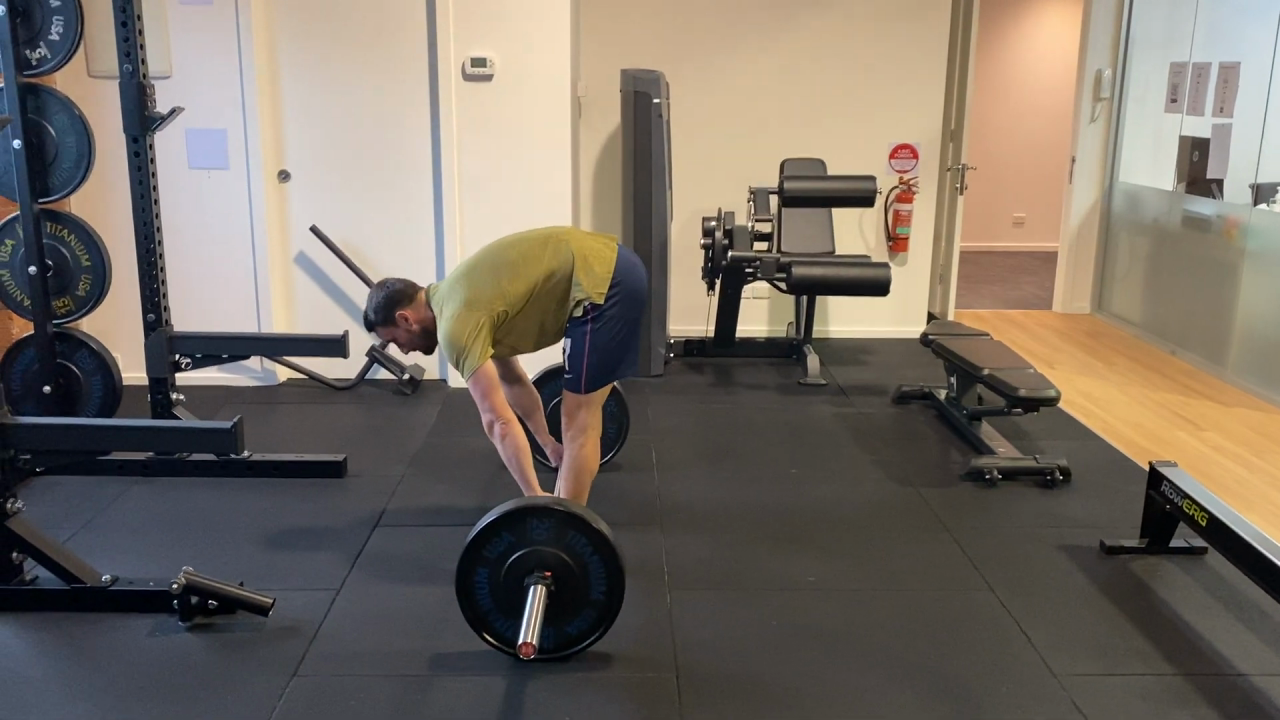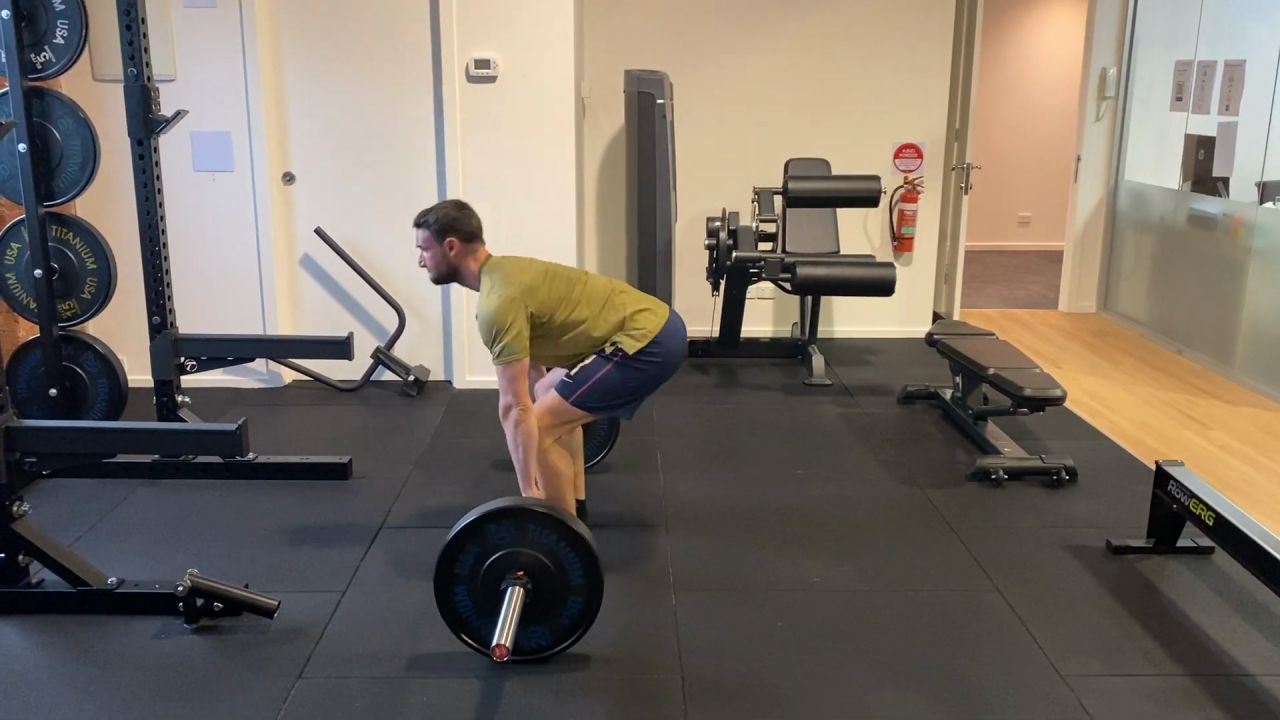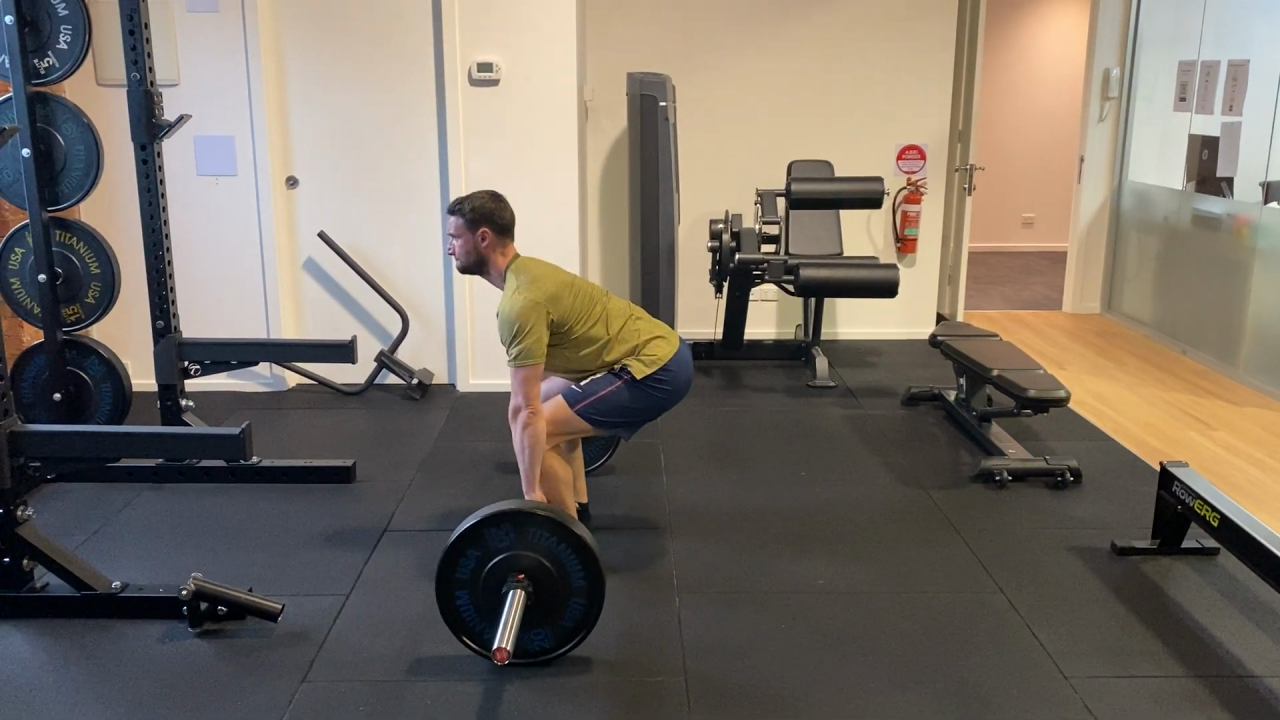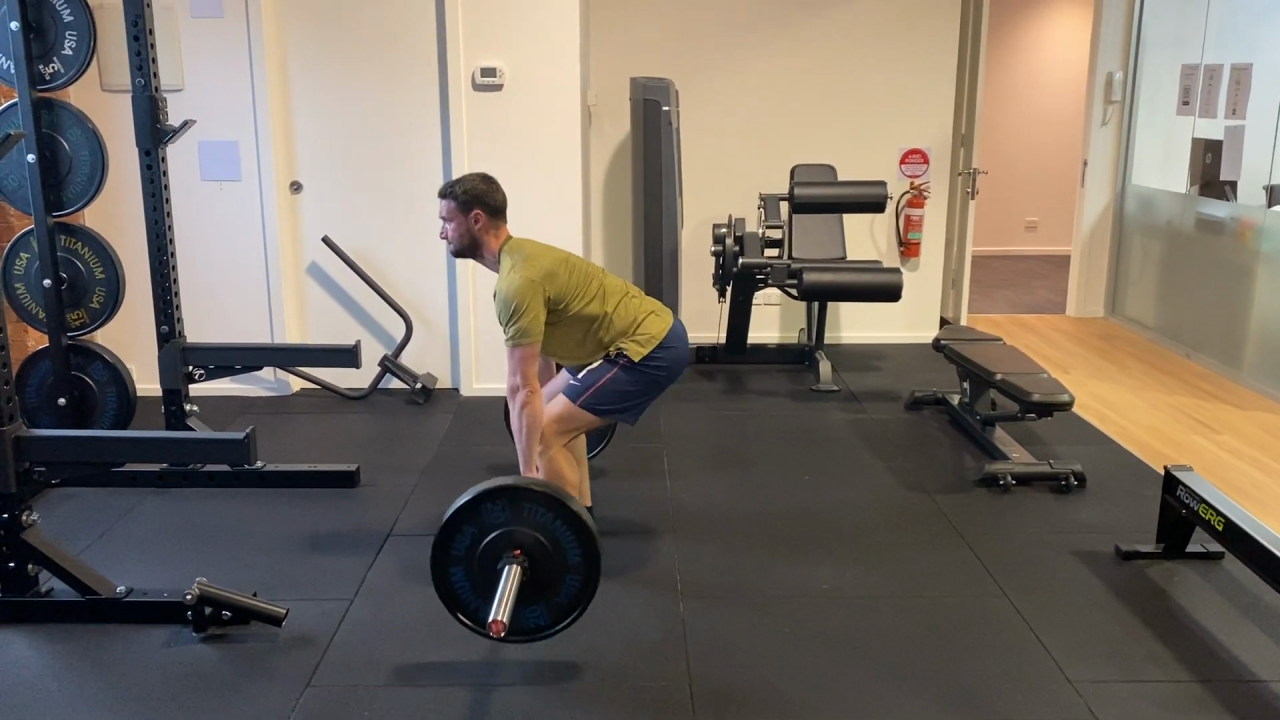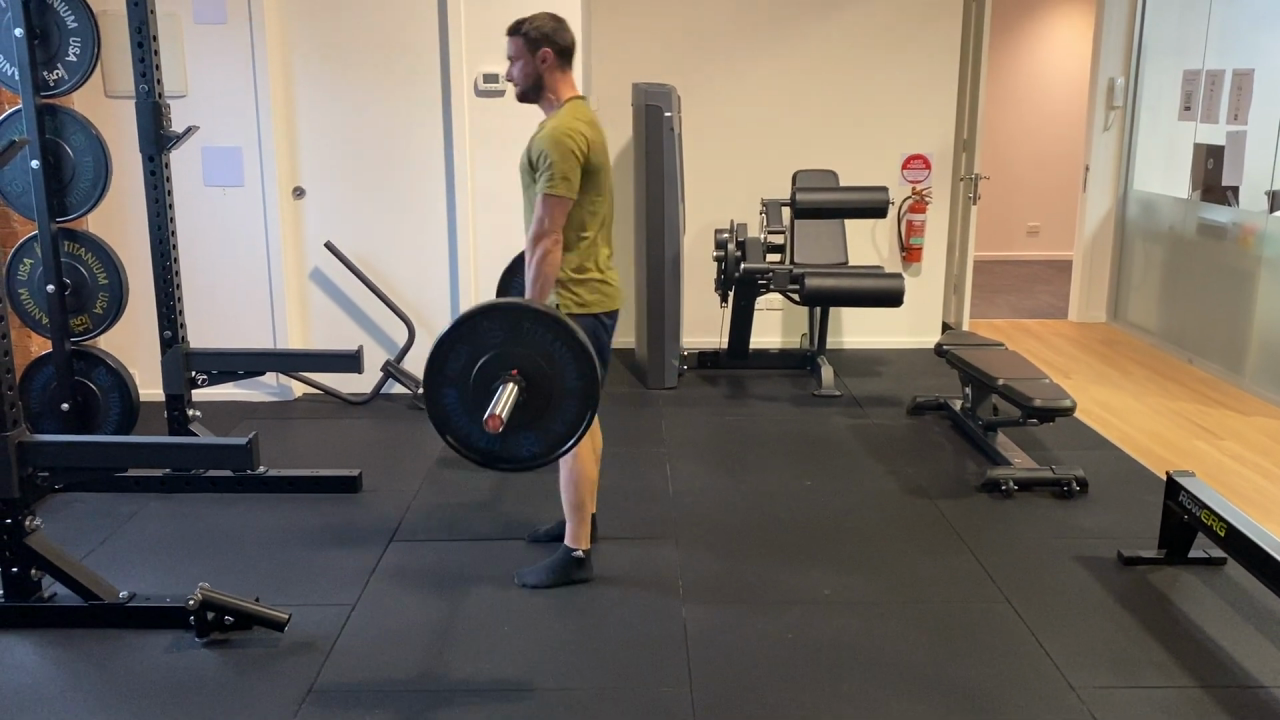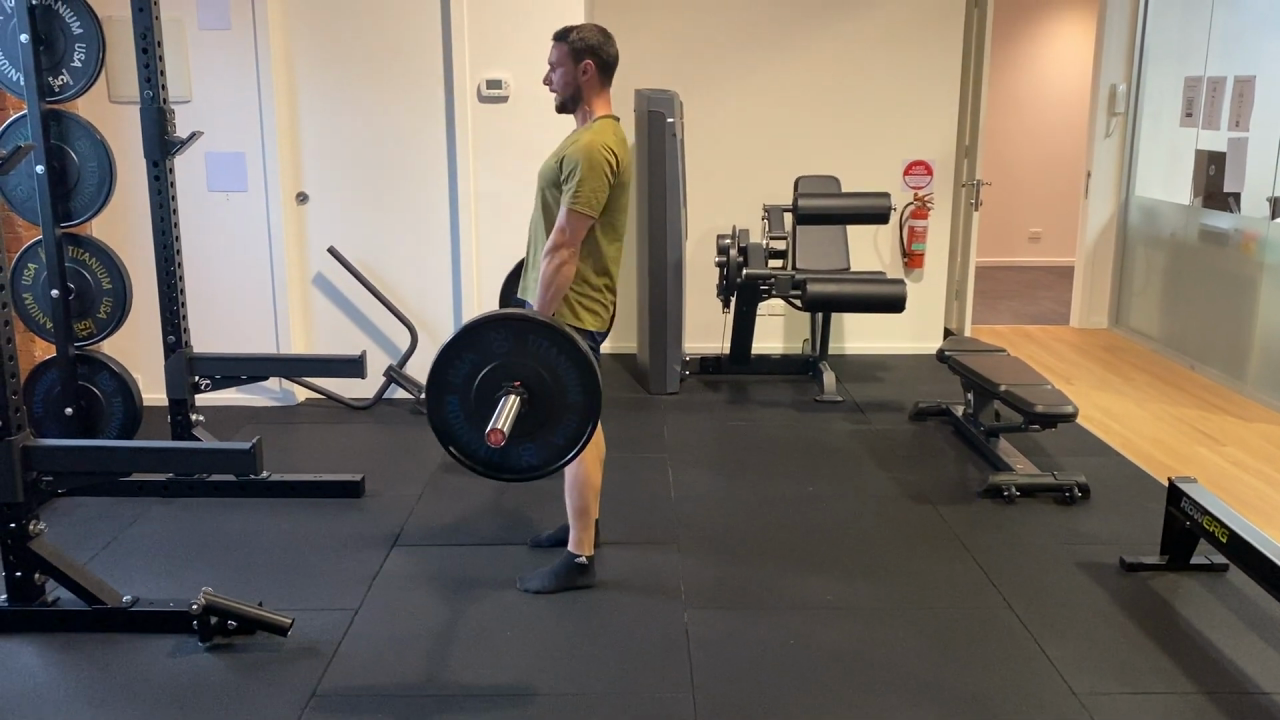
dt=0.5s
person 1, frame 1
left shoulder: (456, 326)
right shoulder: (456, 299)
left elbow: (498, 420)
right elbow: (512, 381)
left wrist: (535, 497)
right wrist: (548, 442)
left hip: (602, 281)
right hip: (612, 266)
left knee: (577, 418)
right knee: (578, 412)
person 1, frame 2
left shoulder: (498, 304)
right shoulder: (504, 275)
left elbow: (515, 408)
left wrist: (529, 493)
left hip: (648, 341)
right hip: (655, 325)
left knee: (542, 426)
right knee: (549, 398)
right ankle: (575, 509)
person 1, frame 3
left shoulder: (521, 303)
right shoulder: (527, 273)
left elbow: (525, 411)
left wrist: (531, 494)
left hip: (655, 371)
right hip: (658, 352)
left knee: (540, 431)
right knee: (552, 412)
right ankle: (576, 509)
person 1, frame 4
left shoulder: (517, 284)
right shoulder: (522, 257)
left elbow: (521, 389)
right elbow: (542, 351)
left wrist: (528, 475)
right wrist: (546, 403)
left hip: (648, 349)
right hip: (653, 335)
left knee: (546, 432)
right knee: (553, 410)
person 1, frame 5
left shoulder: (558, 134)
right shoulder: (573, 121)
left elbow: (545, 237)
right wrist: (538, 312)
left hip: (577, 303)
right hip: (585, 295)
left ankle: (575, 556)
right ankle: (581, 516)
person 1, frame 6
left shoulder: (590, 147)
right shoulder: (598, 136)
left elbow: (563, 249)
right wrist: (539, 317)
left hip: (569, 313)
right hip: (574, 309)
left ankle: (578, 559)
right ankle: (584, 524)
